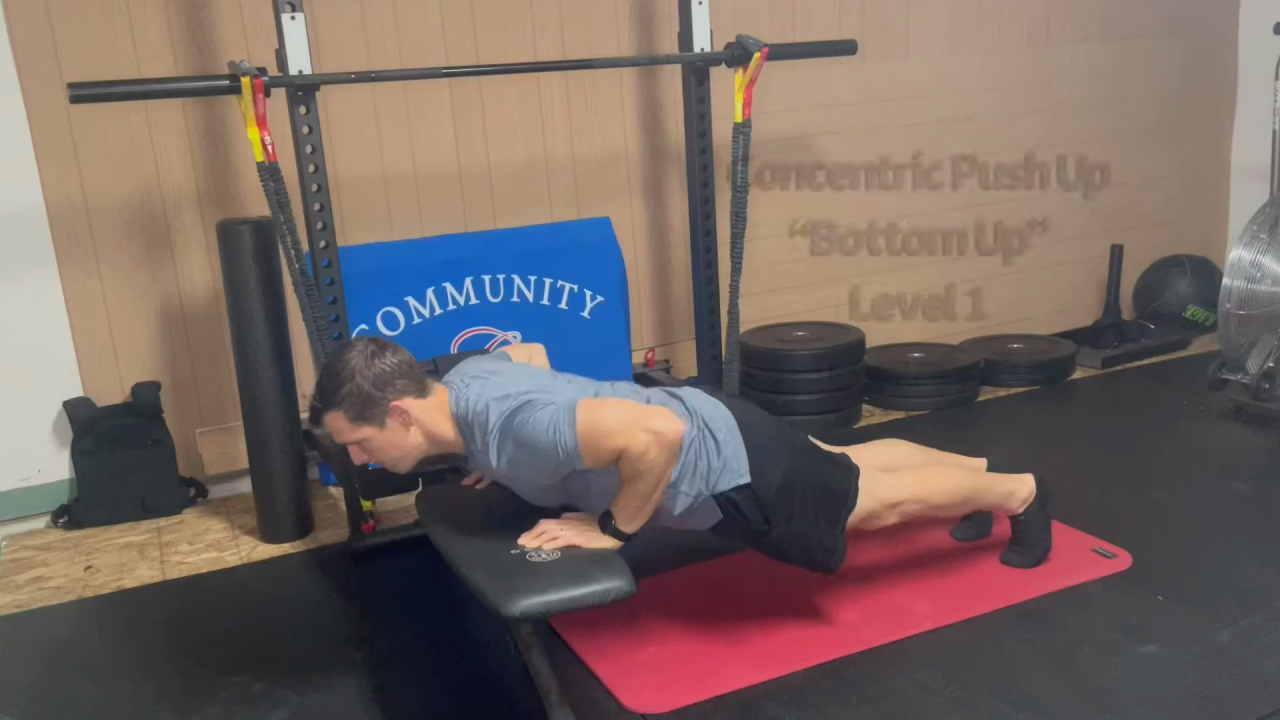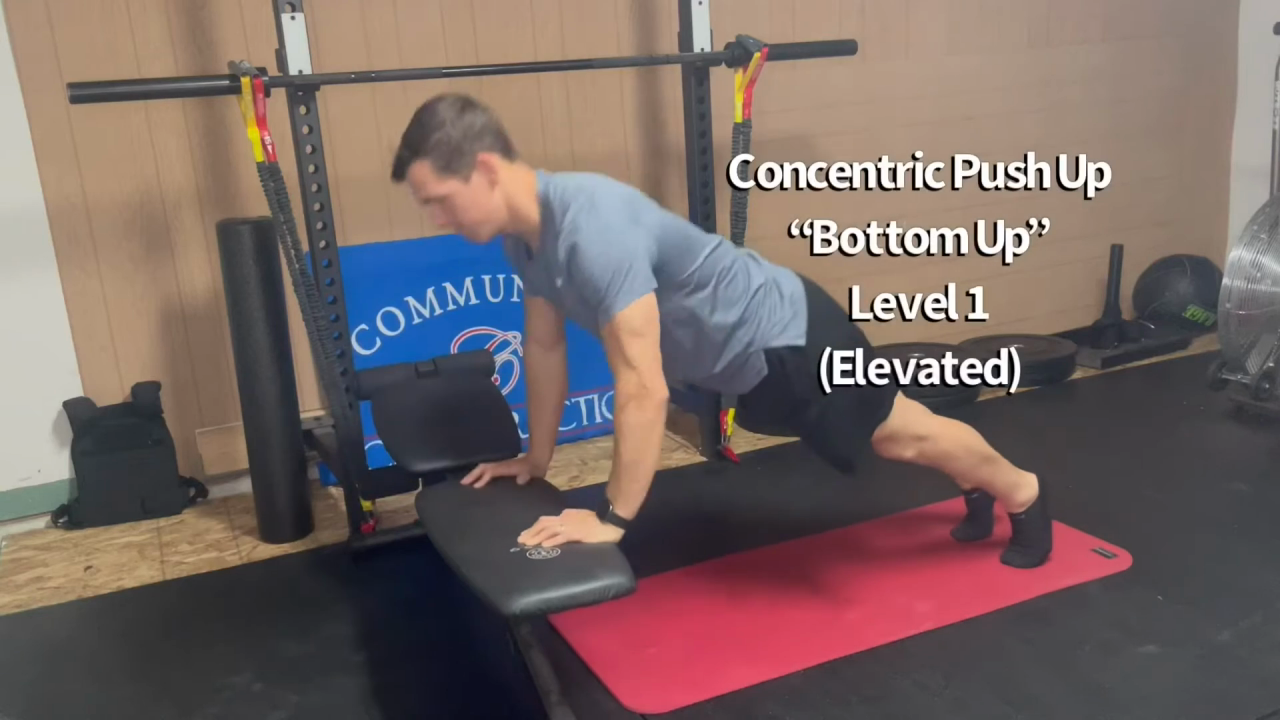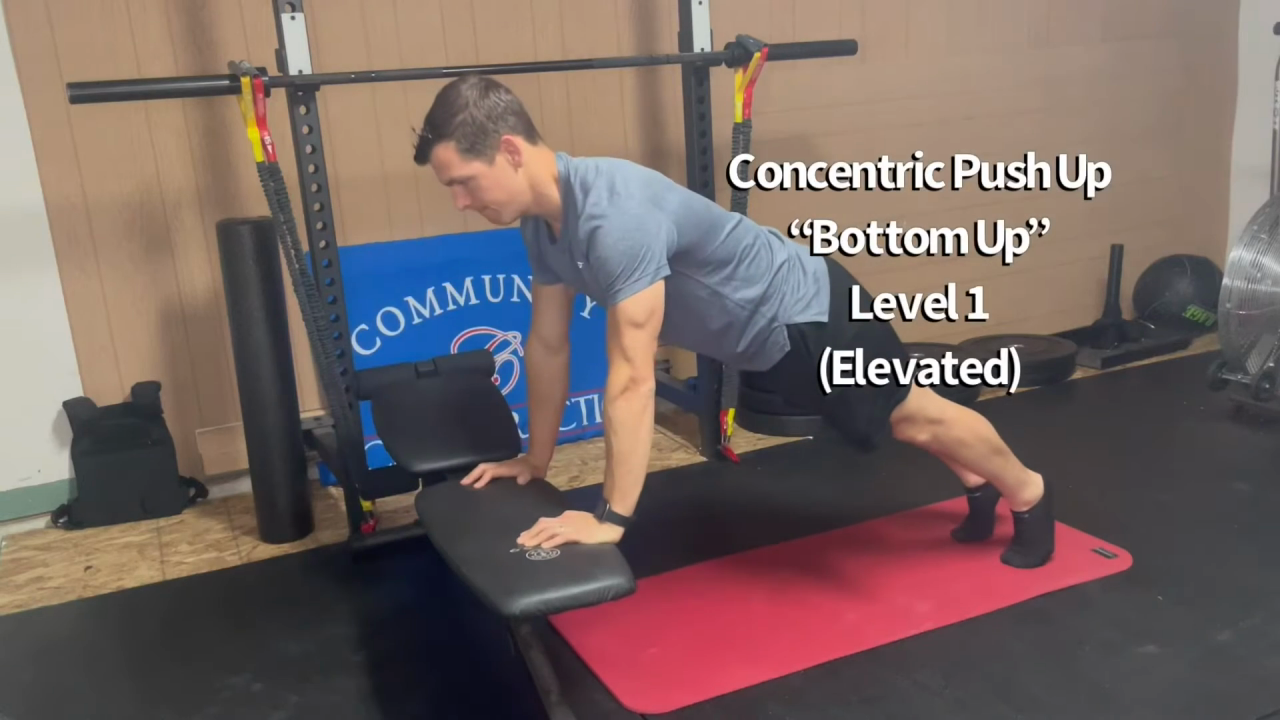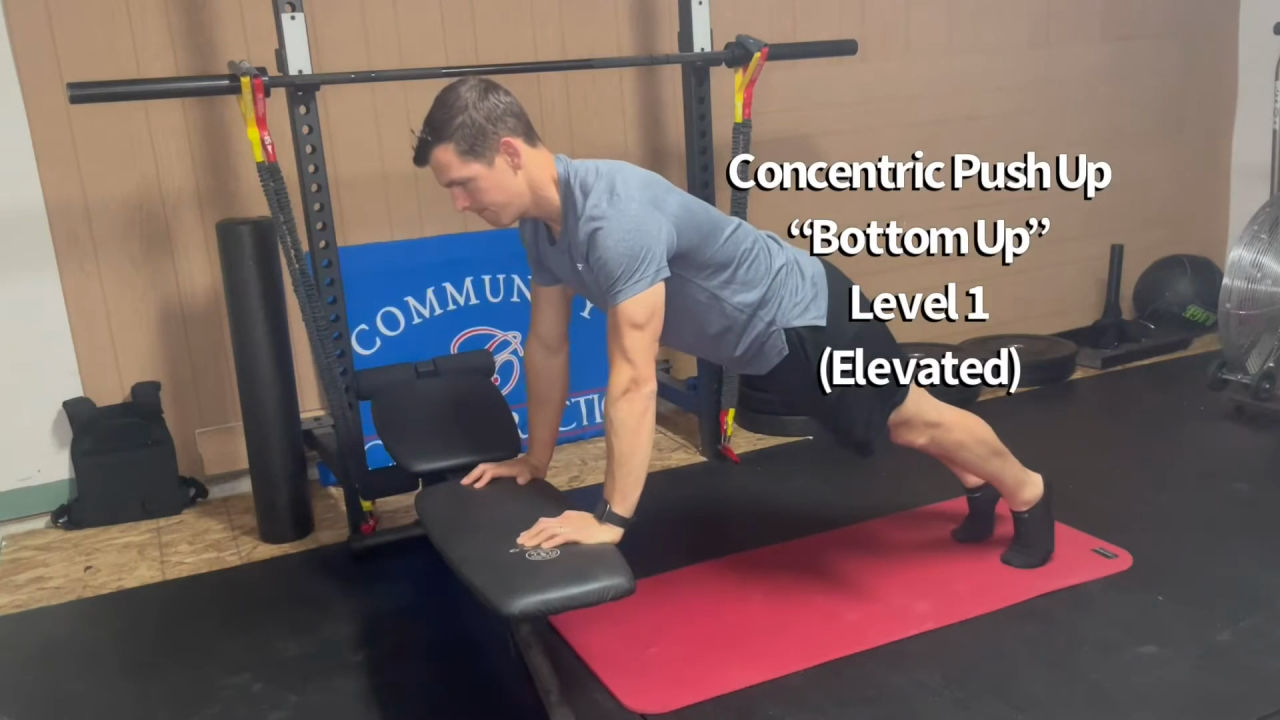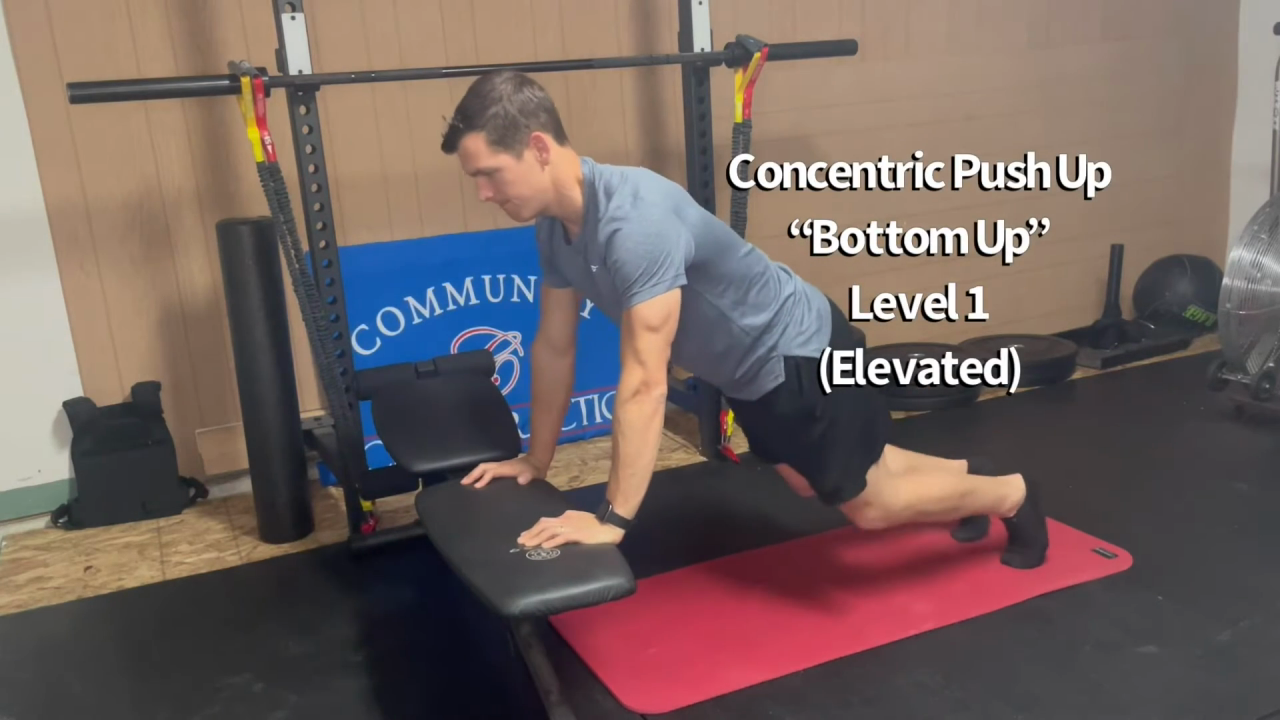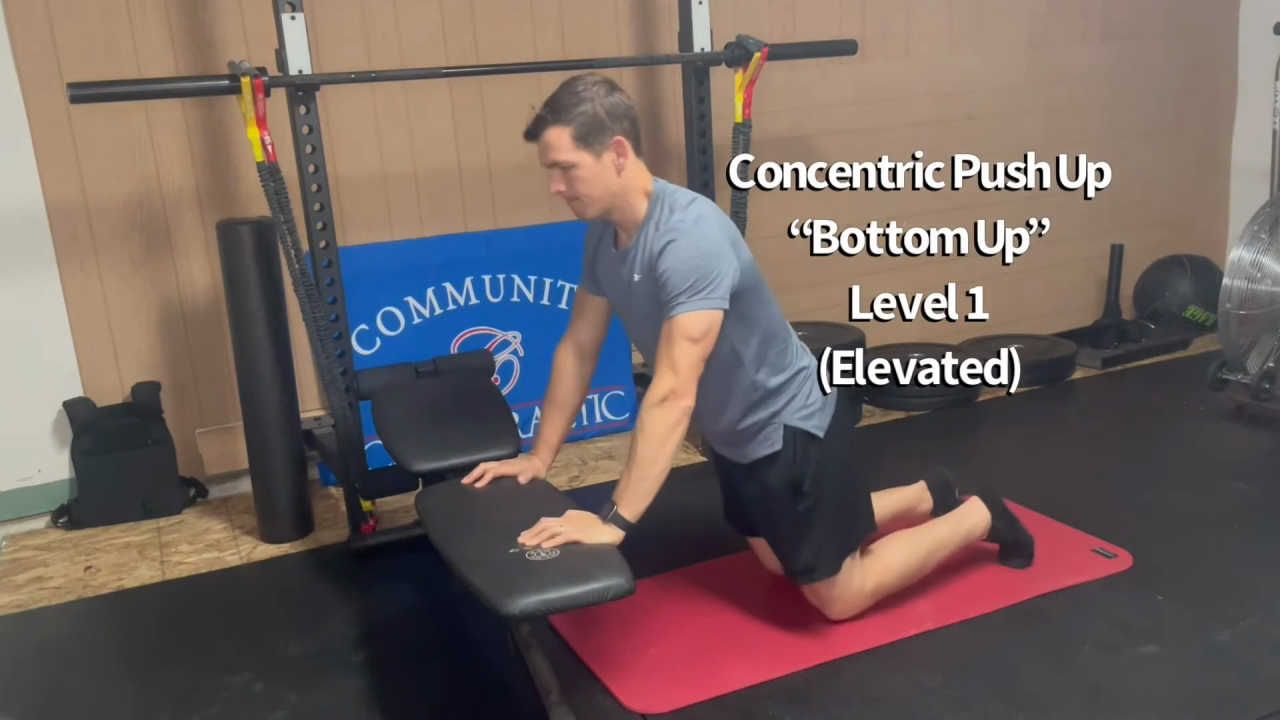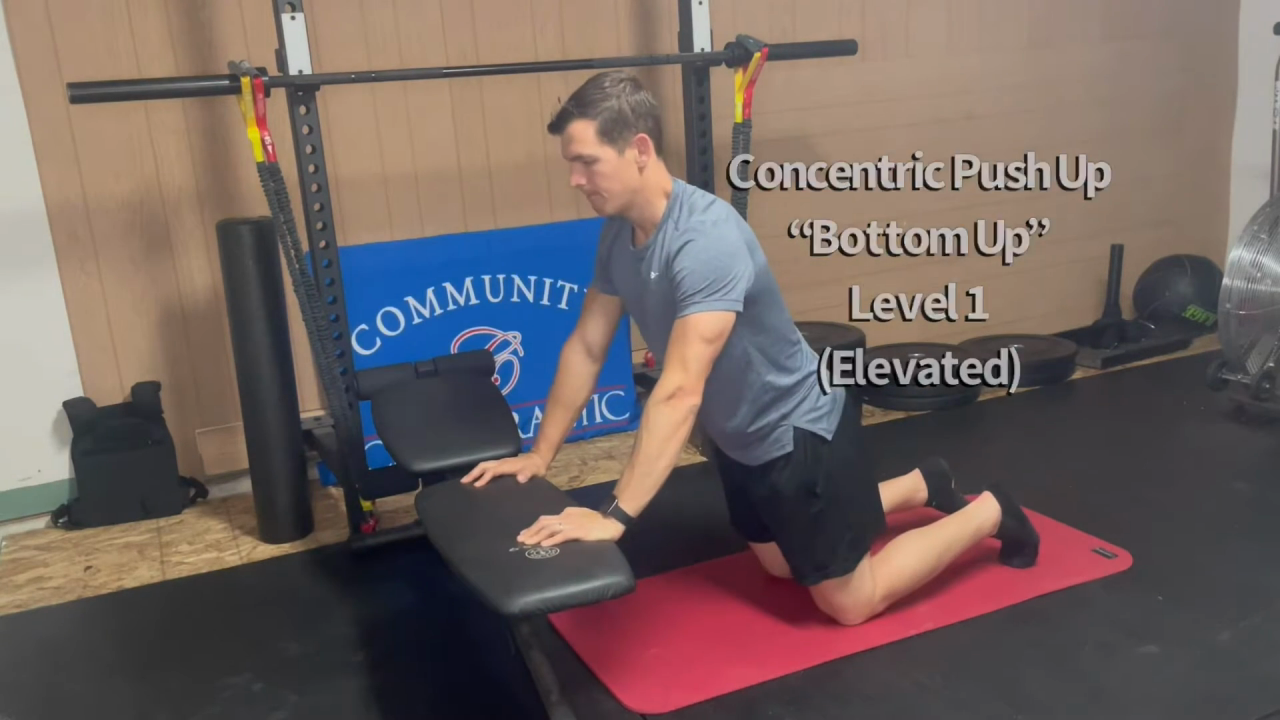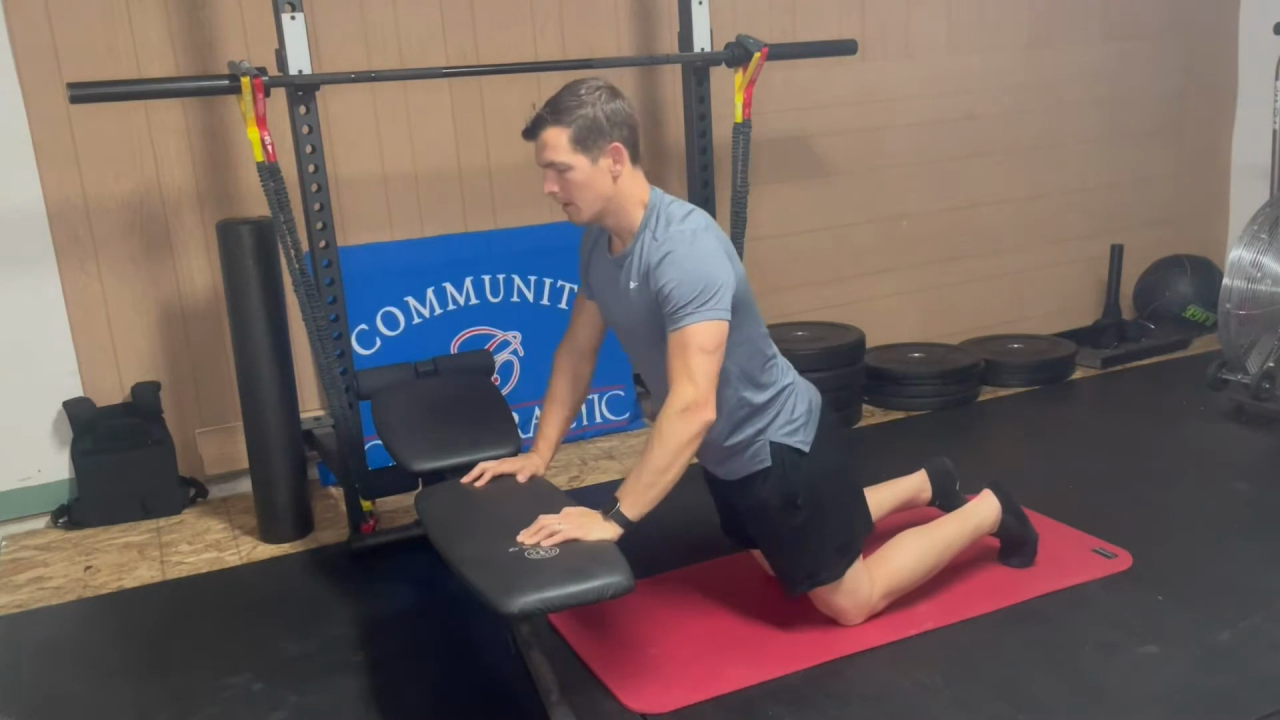
dt=0.5s
person 1, frame 1
left shoulder: (507, 430)
right shoulder: (464, 381)
left elbow: (657, 432)
right elbow: (531, 351)
left wrist: (609, 527)
left hip: (728, 469)
right hip: (707, 424)
left knee: (880, 502)
right knee: (851, 466)
left ankle: (1017, 491)
right ankle: (976, 468)
person 1, frame 2
left shoulder: (593, 233)
right shoulder: (528, 229)
left elbow: (644, 389)
right elbow: (545, 348)
left wrist: (614, 516)
right wrist: (535, 459)
left hip: (780, 333)
right hip: (749, 346)
left knee: (902, 433)
right knee: (882, 427)
left ankle: (1023, 496)
right ankle: (977, 493)
person 1, frame 3
left shoulder: (615, 217)
right shoulder: (544, 217)
left elbow: (632, 379)
right elbow: (548, 344)
left wrist: (611, 518)
right wrist: (535, 459)
left hip: (804, 312)
right hip: (765, 332)
left knee: (915, 416)
right knee: (901, 417)
left ankle: (1027, 494)
right ankle: (979, 486)
person 1, frame 4
left shoulder: (615, 219)
right shoulder: (542, 219)
left elbow: (634, 381)
right elbow: (547, 345)
left wrist: (611, 518)
right wrist: (535, 459)
left hip: (802, 316)
right hip: (764, 335)
left knee: (913, 421)
right knee: (885, 419)
left ankle: (1027, 493)
right ankle: (979, 486)
person 1, frame 5
left shoulder: (636, 222)
right shoulder: (556, 224)
left elbow: (644, 385)
right elbow: (554, 347)
left wrist: (613, 519)
right wrist: (535, 458)
left hip: (798, 351)
right hip: (754, 369)
left knee: (870, 506)
right knee: (815, 484)
left ankle: (1010, 495)
right ankle: (962, 479)
person 1, frame 6
left shoulder: (690, 237)
right shoulder: (604, 235)
left elbow: (673, 395)
right elbow: (577, 348)
left wrist: (614, 521)
right wrist: (538, 457)
left hip: (791, 426)
right hip: (738, 433)
left knee: (837, 595)
right knee: (784, 561)
left ankle: (978, 515)
right ankle: (926, 495)
person 1, frame 7
left shoulder: (707, 238)
right shoulder: (619, 235)
left elbow: (680, 394)
right elbow: (585, 348)
left wrist: (615, 517)
right wrist: (538, 455)
left hip: (801, 429)
right hip: (743, 437)
left knee: (848, 600)
right knee: (782, 567)
left ankle: (989, 513)
right ankle: (920, 486)
person 1, frame 8
left shoulder: (685, 248)
right shoulder: (601, 241)
left elbow: (693, 407)
right elbow: (578, 349)
left wrist: (614, 519)
right wrist: (539, 454)
left hip: (780, 443)
right hip: (731, 450)
left knee: (849, 601)
right knee: (784, 566)
left ankle: (989, 511)
right ankle: (925, 485)
